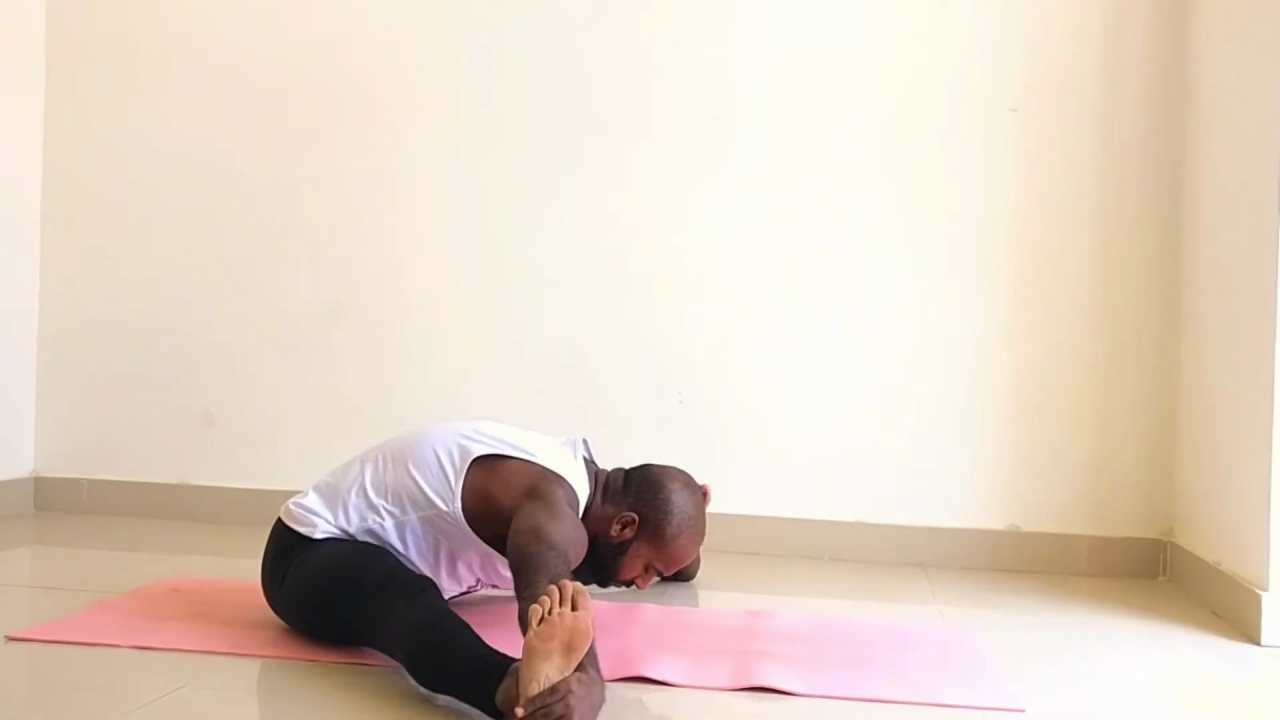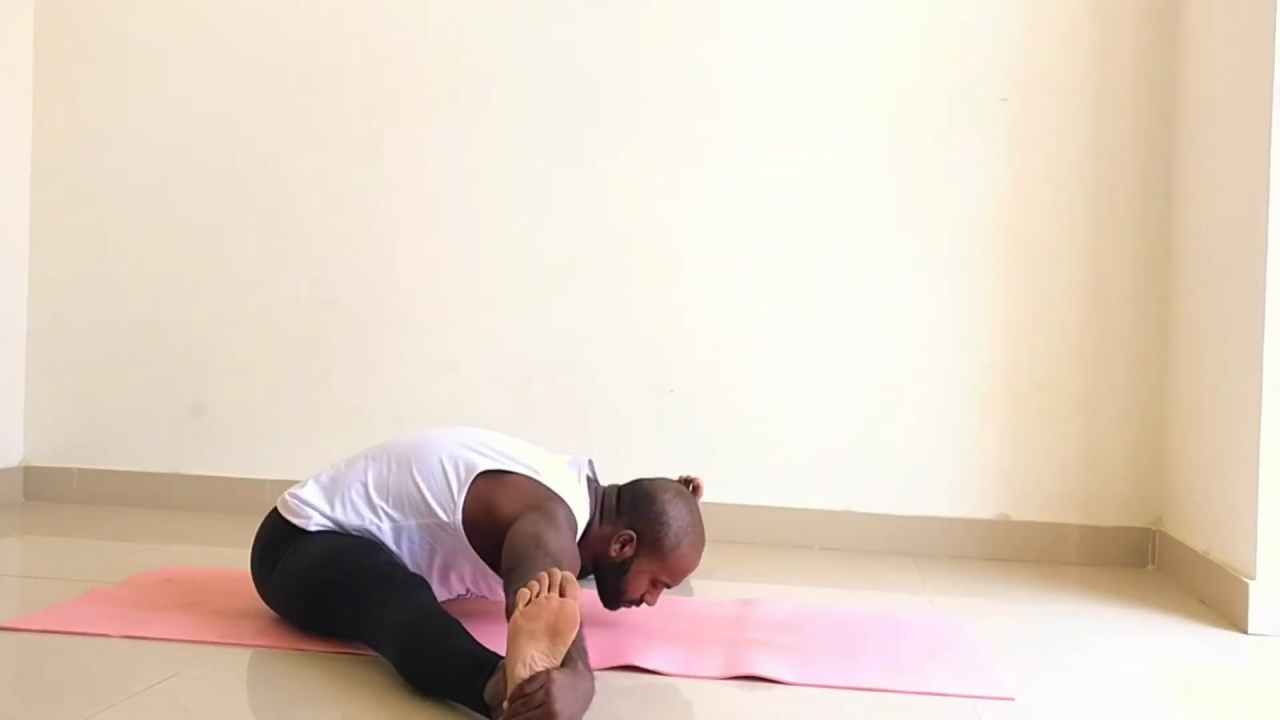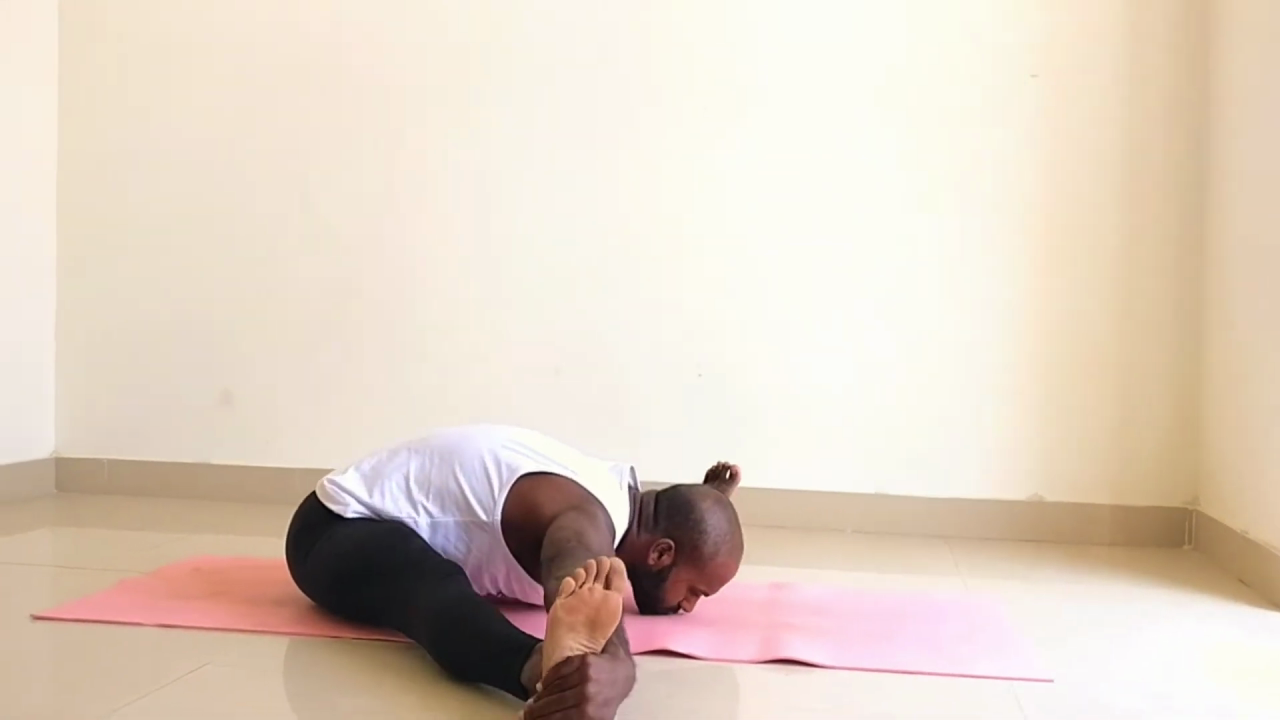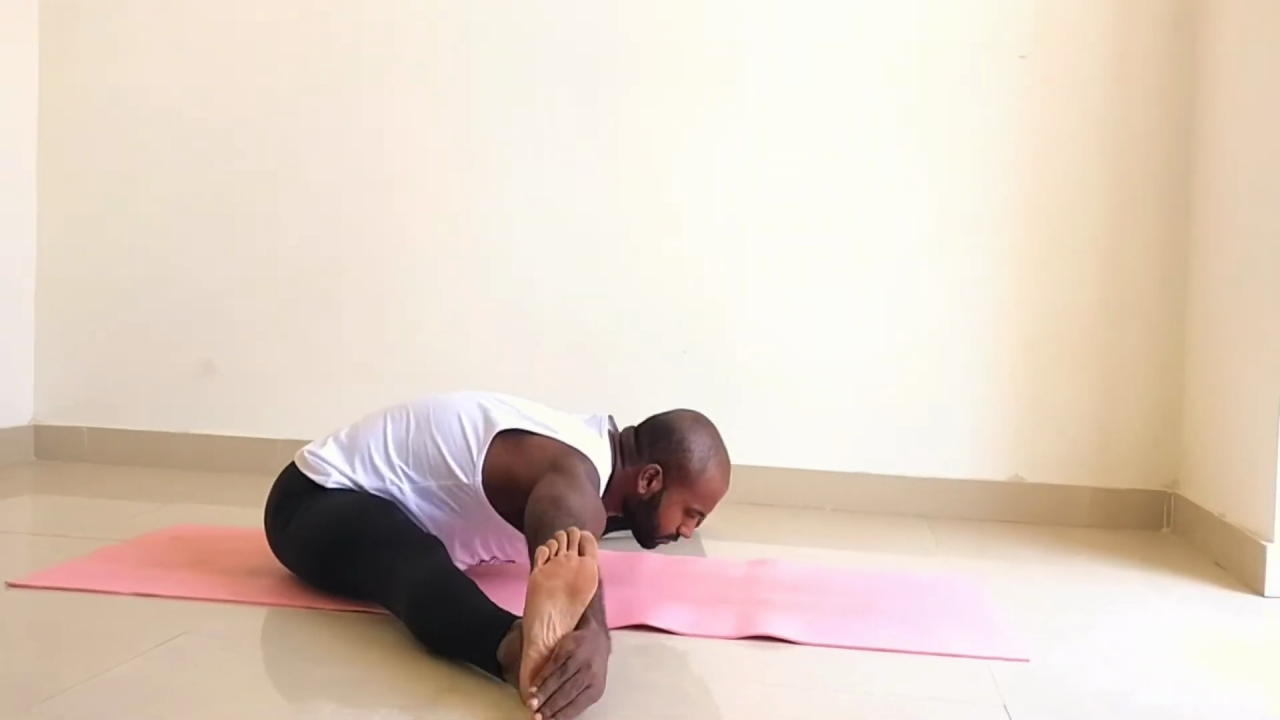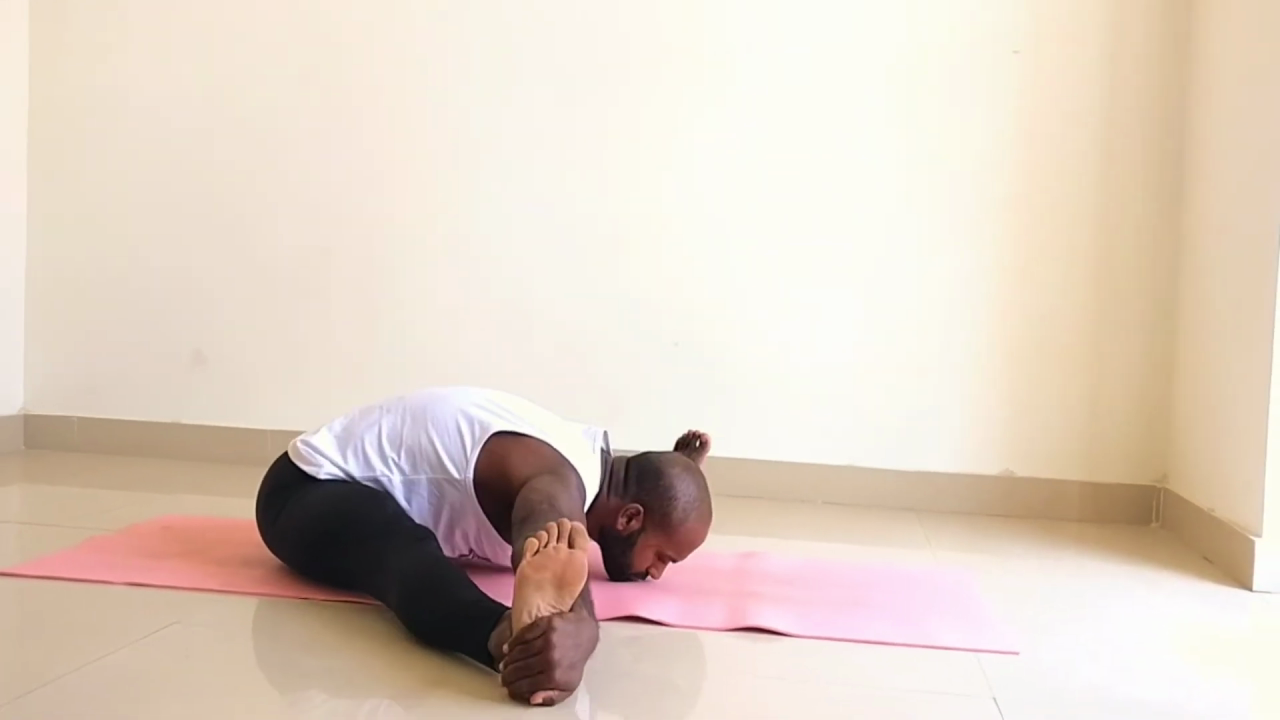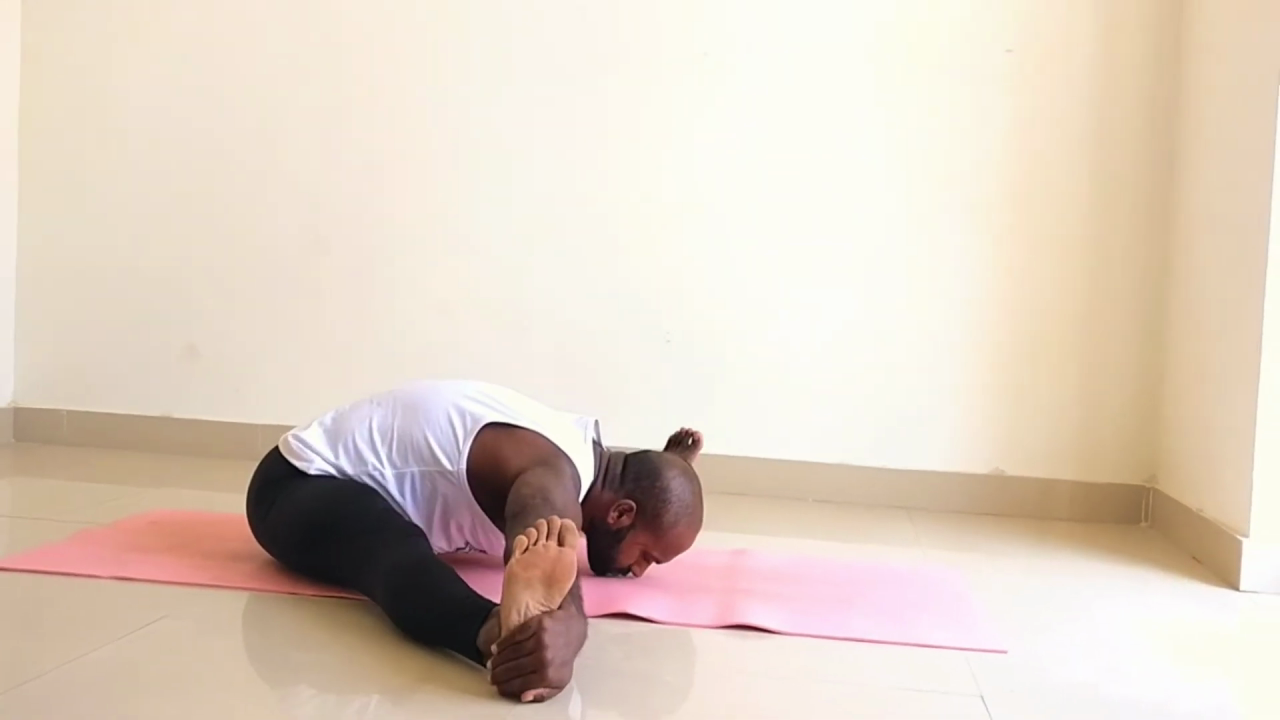
dt=0.3s
person 1, frame 1
left shoulder: (584, 478)
right shoulder: (552, 506)
right elbow: (550, 600)
right wrist: (587, 682)
left hip: (378, 541)
right hip: (312, 550)
right knee: (407, 604)
person 1, frame 2
left shoulder: (583, 492)
right shoulder: (550, 519)
right elbow: (539, 609)
left wrist: (673, 511)
right wrist: (576, 678)
left hip: (365, 533)
right hip: (304, 542)
right knee: (400, 599)
person 1, frame 3
left shoulder: (621, 493)
right shoulder: (588, 522)
right elbow: (578, 598)
left wrist: (704, 503)
right wrist: (615, 667)
left hip: (400, 517)
right hip: (338, 528)
right knee: (435, 586)
person 1, frame 4
left shoulder: (599, 444)
right shoulder: (571, 476)
right elbow: (566, 570)
right wrist: (592, 641)
left hip: (375, 487)
right hip: (318, 497)
right knee: (416, 561)
person 1, frame 5
left shoulder: (594, 458)
right shoulder: (559, 485)
right elbow: (549, 553)
left wrist: (679, 469)
right wrist: (578, 629)
left hip: (370, 475)
right hip: (309, 489)
right knee: (406, 551)
person 1, frame 6
left shoulder: (586, 448)
right shoulder: (553, 476)
right elbow: (543, 564)
left wrist: (666, 468)
right wrist: (564, 628)
left hip: (366, 468)
right hip: (301, 483)
right knee: (395, 550)
